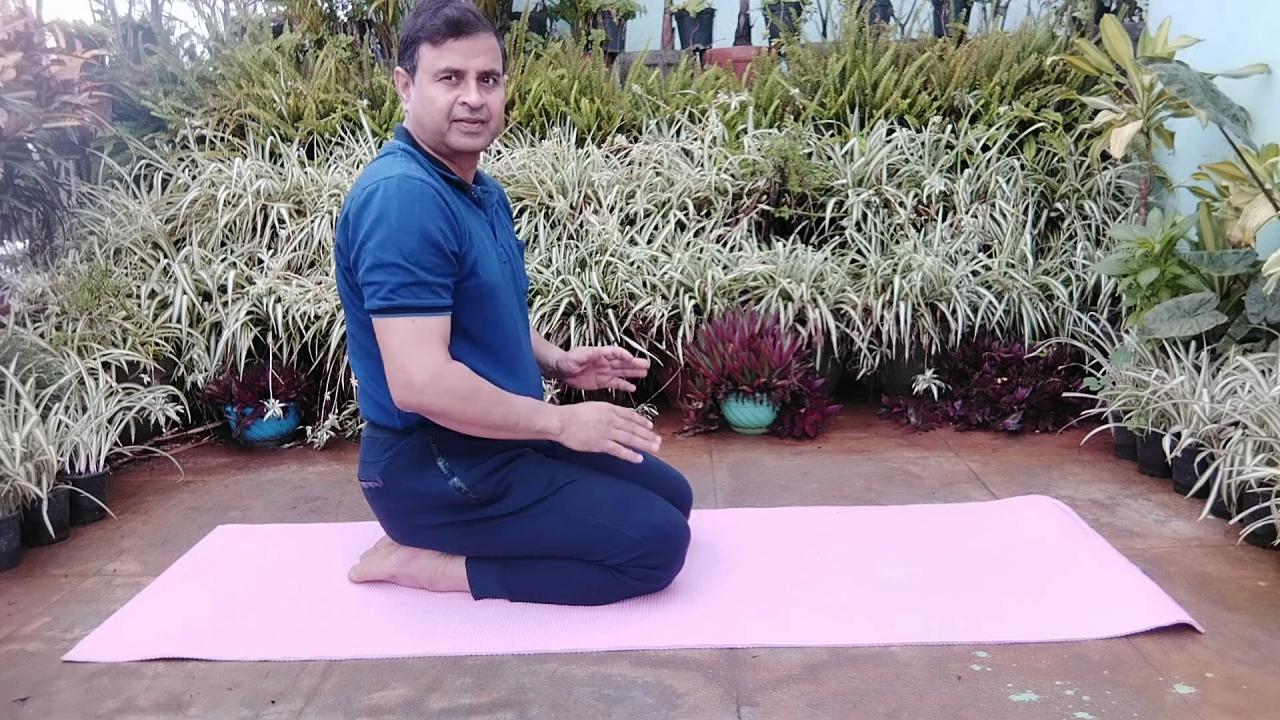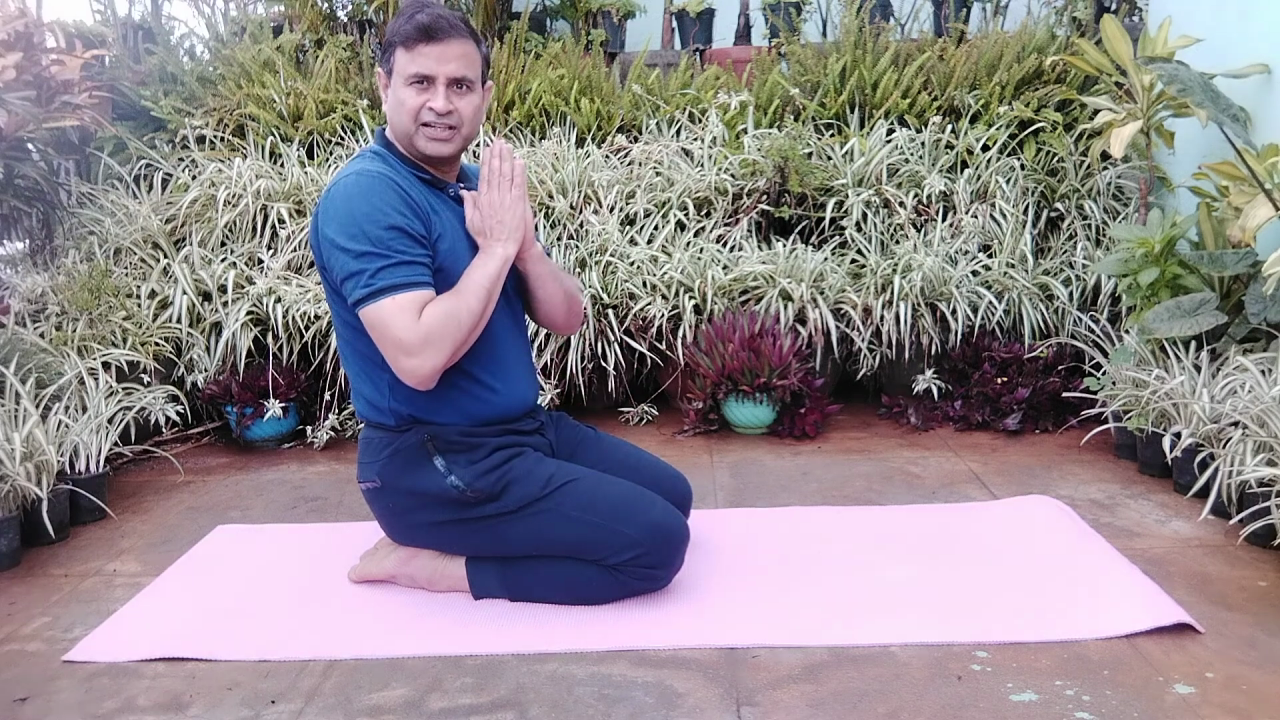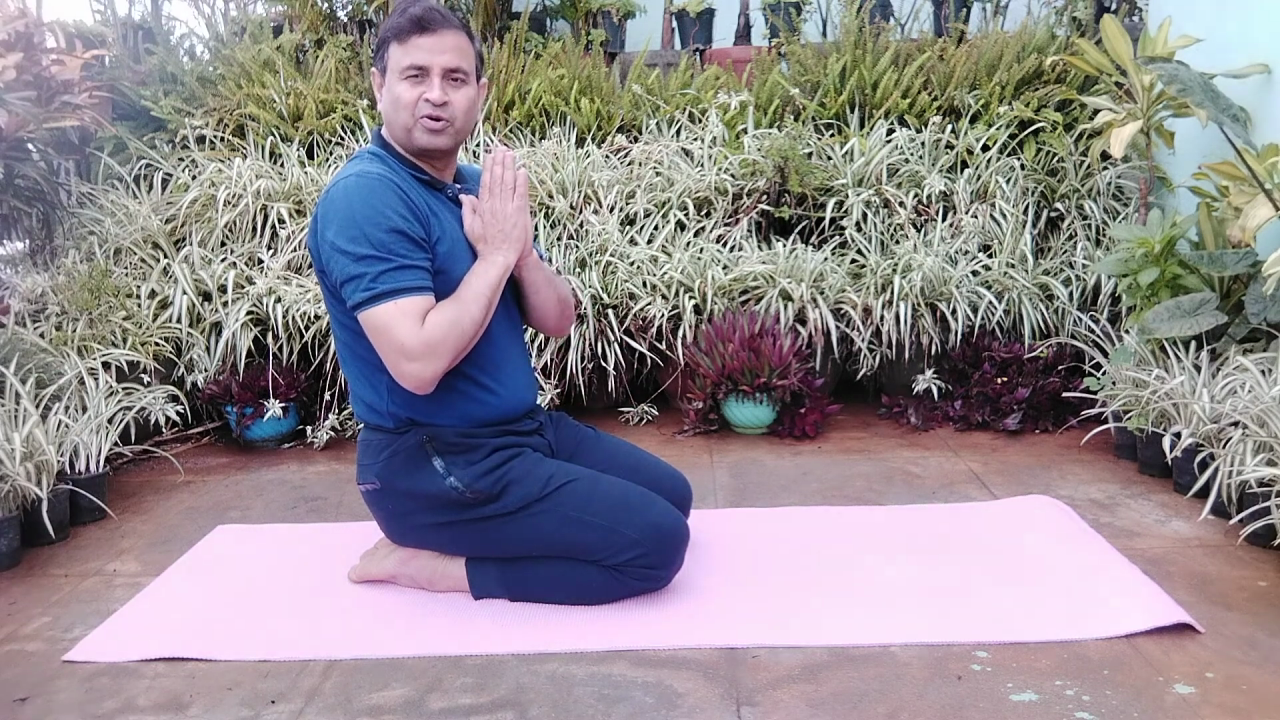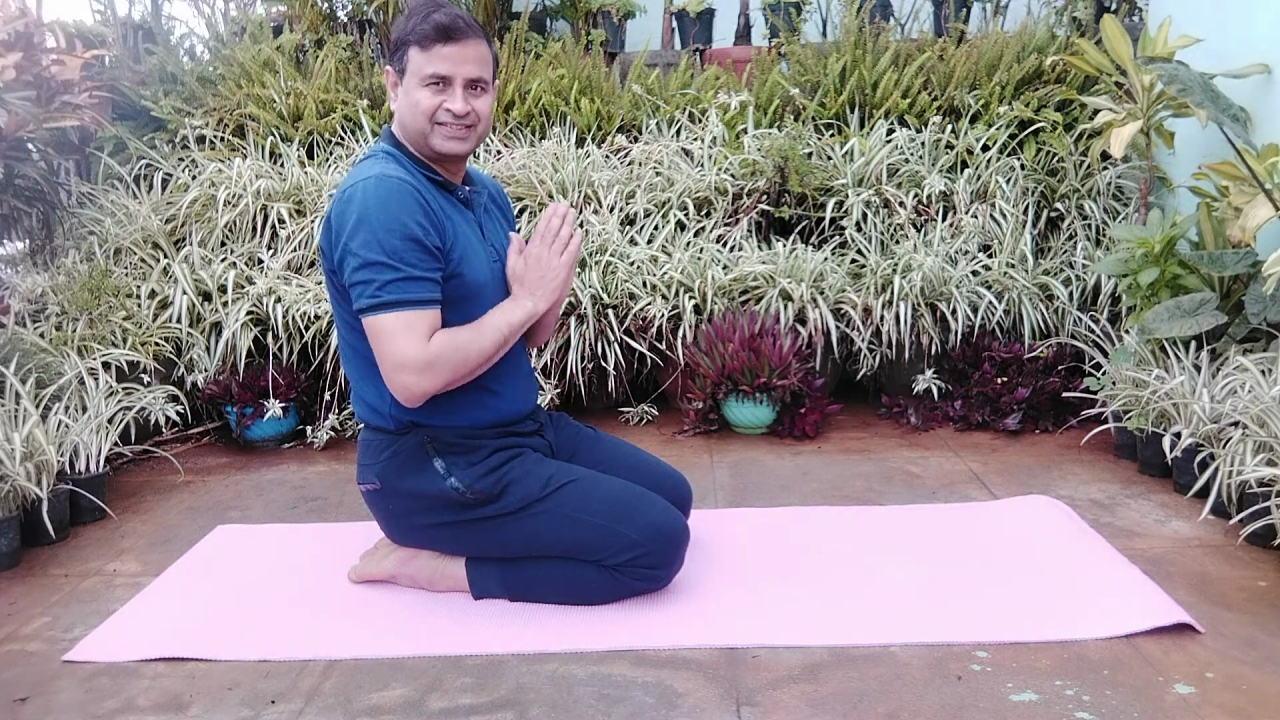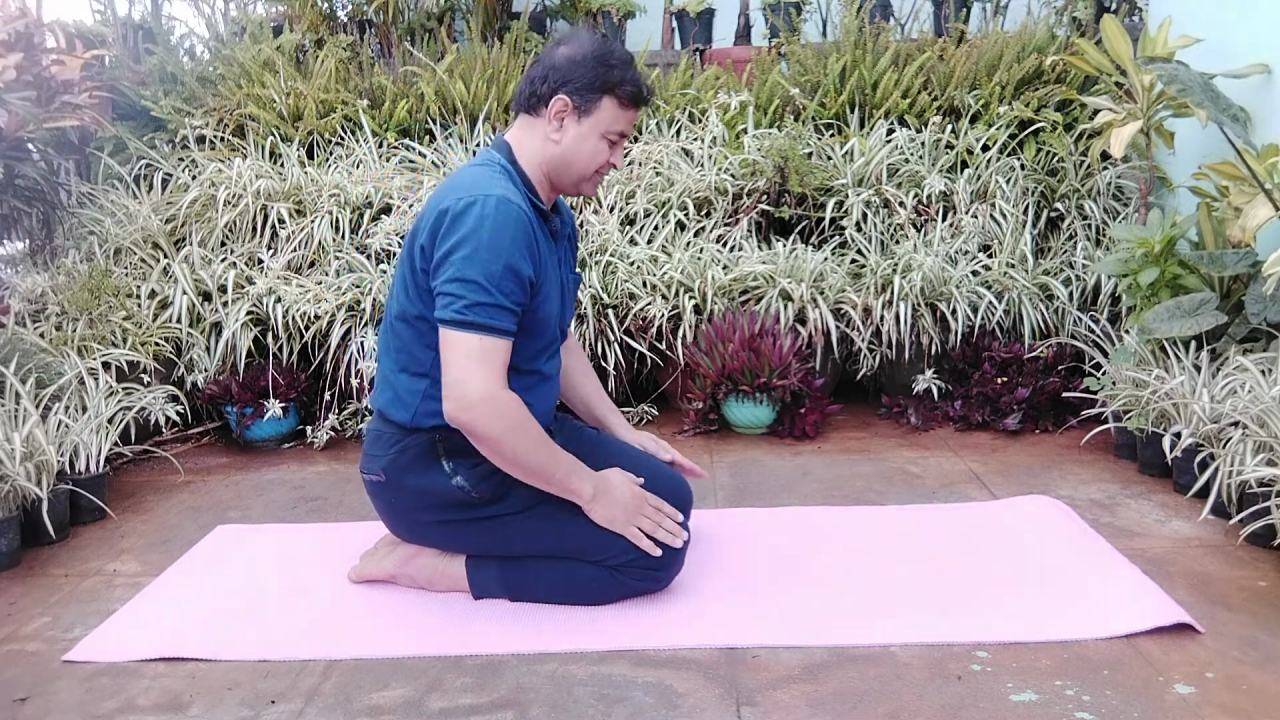
dt=1s
person 1, frame 1
left shoulder: (483, 192)
right shoulder: (400, 197)
right elbow: (419, 383)
left wrist: (563, 364)
right wrist: (562, 424)
left hip: (503, 437)
right hip: (435, 466)
left knee: (669, 497)
right knee: (656, 544)
left ankle: (436, 546)
right ankle: (432, 562)
person 1, frame 2
left shoulder: (481, 188)
right shoulder: (366, 196)
left elbow: (567, 318)
right elbow: (419, 358)
left wrist: (524, 243)
right wrist: (496, 245)
left hip: (522, 426)
right hip: (432, 464)
left knee: (671, 494)
right knee: (656, 542)
left ankle: (441, 545)
right ankle: (429, 561)
person 1, frame 3
left shoulder: (478, 188)
right shoulder: (364, 198)
left elbow: (558, 321)
right elbow: (418, 364)
left wrist: (521, 249)
right wrist: (496, 253)
right hip: (432, 464)
left knee: (672, 495)
right knee: (657, 541)
left ankle: (442, 545)
right ankle: (428, 560)
person 1, frame 4
left shoulder: (485, 192)
right shoulder: (382, 198)
left elbow: (502, 323)
right elbow: (415, 373)
left wrist: (548, 294)
right wrist: (527, 299)
right hip: (433, 465)
left knee: (670, 494)
right knee: (656, 542)
left ankle: (444, 543)
right ankle: (427, 561)
person 1, frame 5
left shoulder: (550, 213)
right shoulder: (490, 211)
left elbow: (554, 345)
right elbow: (470, 402)
left wrist: (625, 433)
right wrist: (589, 490)
right hip: (437, 465)
left knee: (667, 497)
right knee: (649, 550)
left ankle: (430, 541)
right ankle: (426, 562)
